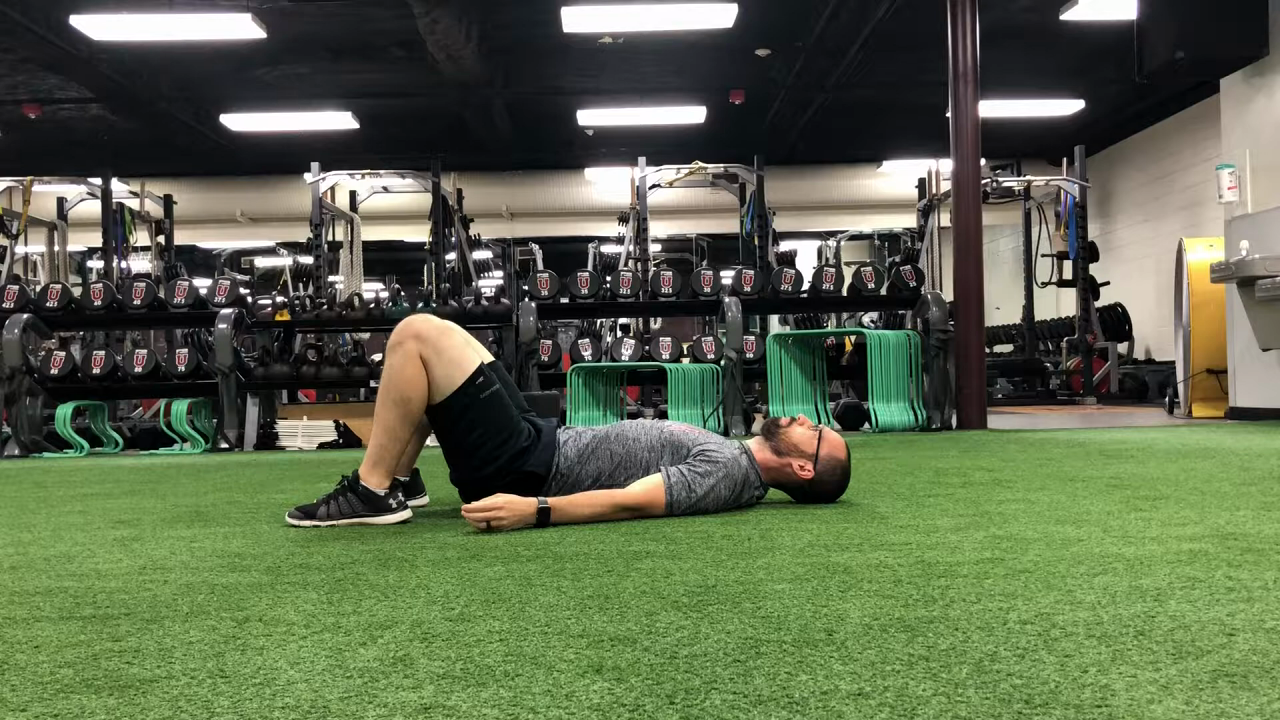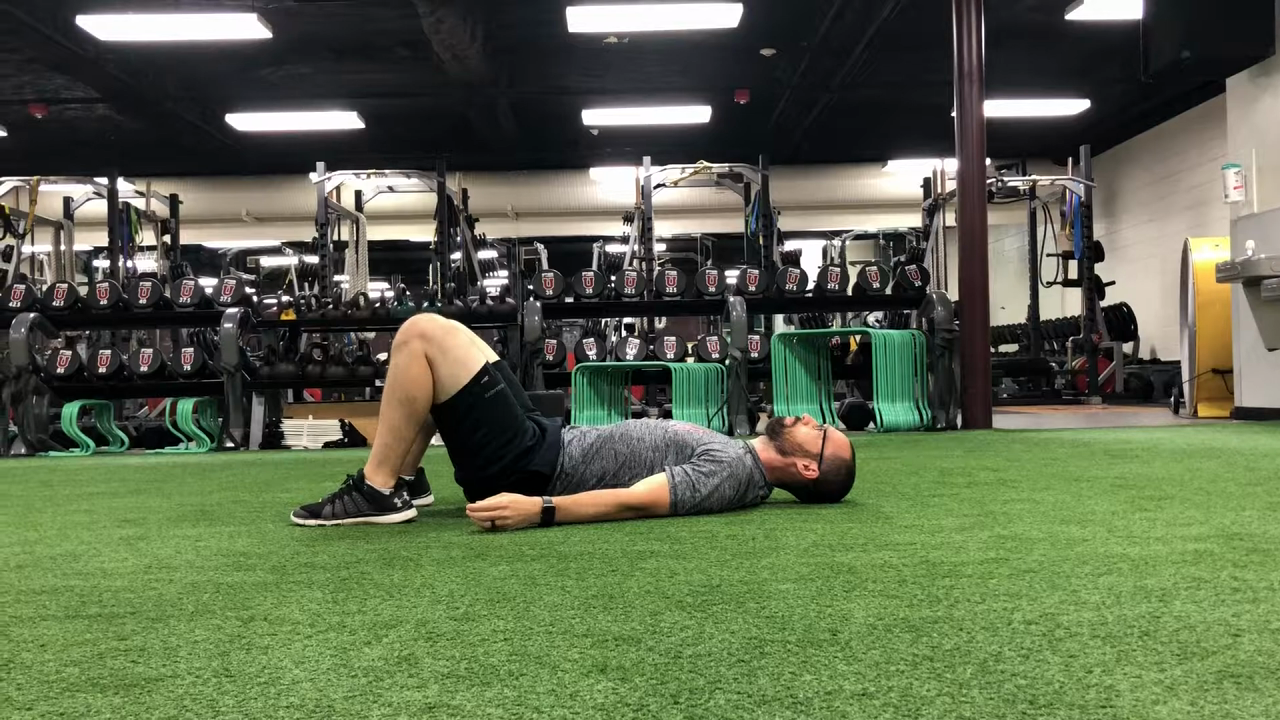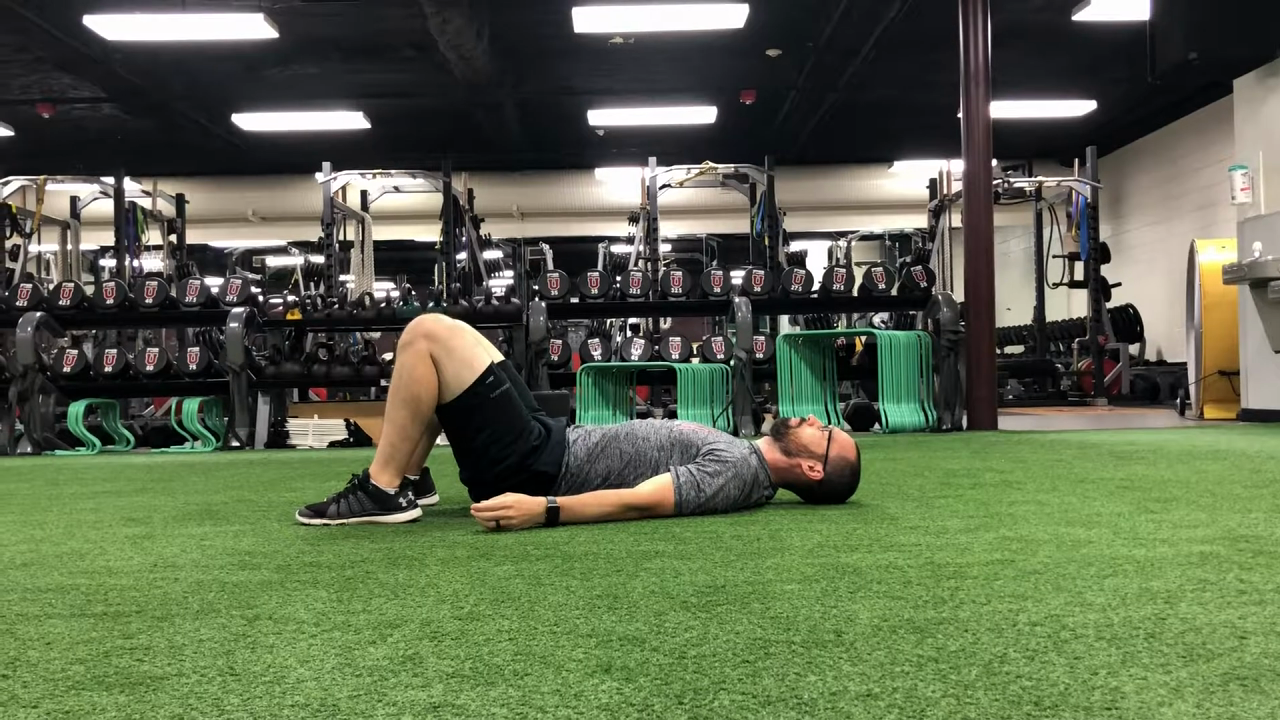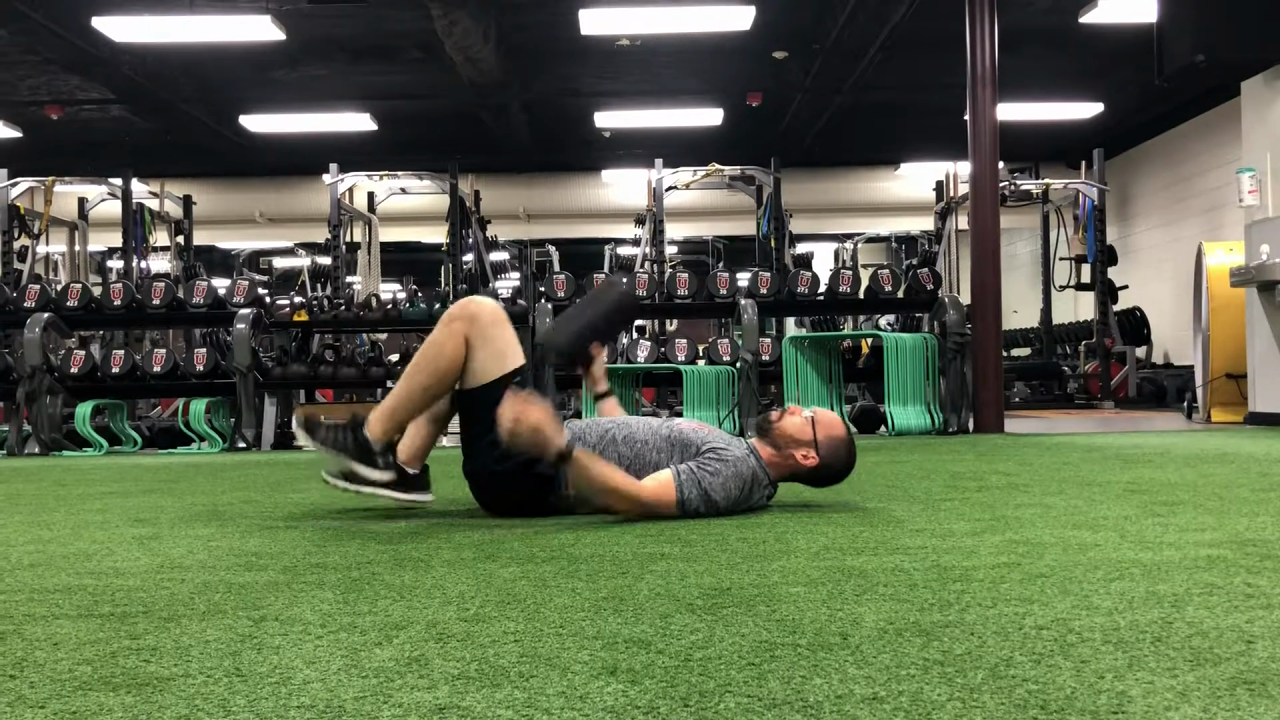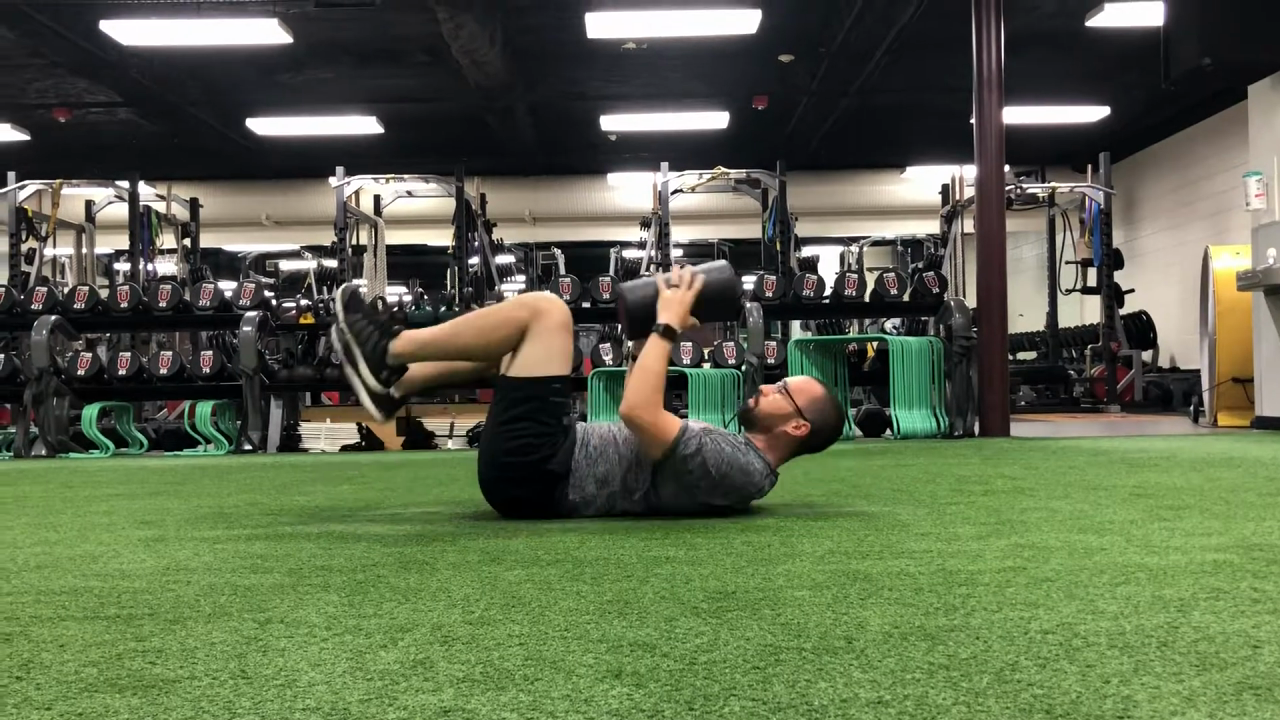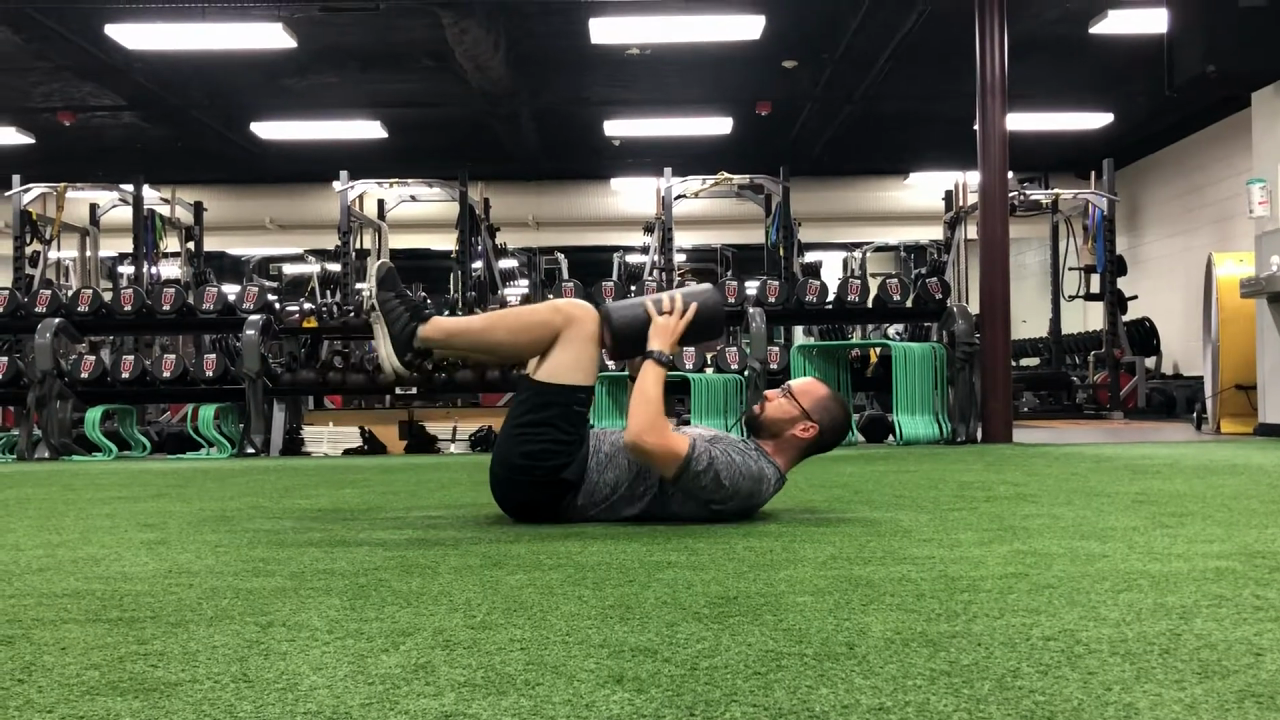
dt=0.4s
person 1, frame 1
left shoulder: (728, 472)
right shoulder: (727, 455)
left elbow: (629, 502)
left wrist: (533, 509)
left hip: (524, 468)
right hip: (544, 442)
left knee: (417, 334)
right knee: (434, 337)
left ankle: (372, 490)
right ankle: (398, 478)
person 1, frame 2
left shoulder: (732, 472)
right shoulder: (734, 456)
left elbow: (633, 503)
left wrist: (536, 508)
left hip: (525, 467)
right hip: (549, 442)
left knee: (421, 334)
right knee: (439, 335)
left ankle: (378, 492)
right ankle: (404, 478)
person 1, frame 3
left shoulder: (737, 472)
right shoulder: (738, 454)
left elbow: (636, 503)
left wrist: (541, 508)
left hip: (531, 466)
right hip: (554, 444)
left knee: (426, 335)
right knee: (444, 335)
left ankle: (383, 490)
right ankle: (408, 477)
person 1, frame 4
left shoulder: (736, 474)
right shoulder: (735, 457)
left elbow: (632, 497)
left wrist: (557, 443)
right wrist: (599, 387)
left hip: (525, 475)
right hip: (543, 465)
left knee: (473, 314)
right knee: (470, 344)
left ankle: (372, 438)
right ankle: (403, 467)
person 1, frame 5
left shoulder: (735, 468)
right shoulder: (736, 455)
left elbow: (637, 413)
right elbow: (646, 420)
left wrist: (668, 324)
right wrist: (649, 347)
left hip: (531, 476)
right hip: (539, 473)
left knee: (544, 309)
right knee: (520, 333)
left ankle: (387, 354)
right ankle: (392, 382)
person 1, frame 6
left shoulder: (745, 476)
right shoulder: (744, 456)
left elbow: (642, 439)
right elbow: (657, 433)
left wrist: (658, 350)
right wrist: (647, 353)
left hip: (540, 478)
right hip: (551, 476)
left knee: (575, 316)
right knee: (556, 333)
left ankle: (416, 334)
right ankle: (418, 343)
